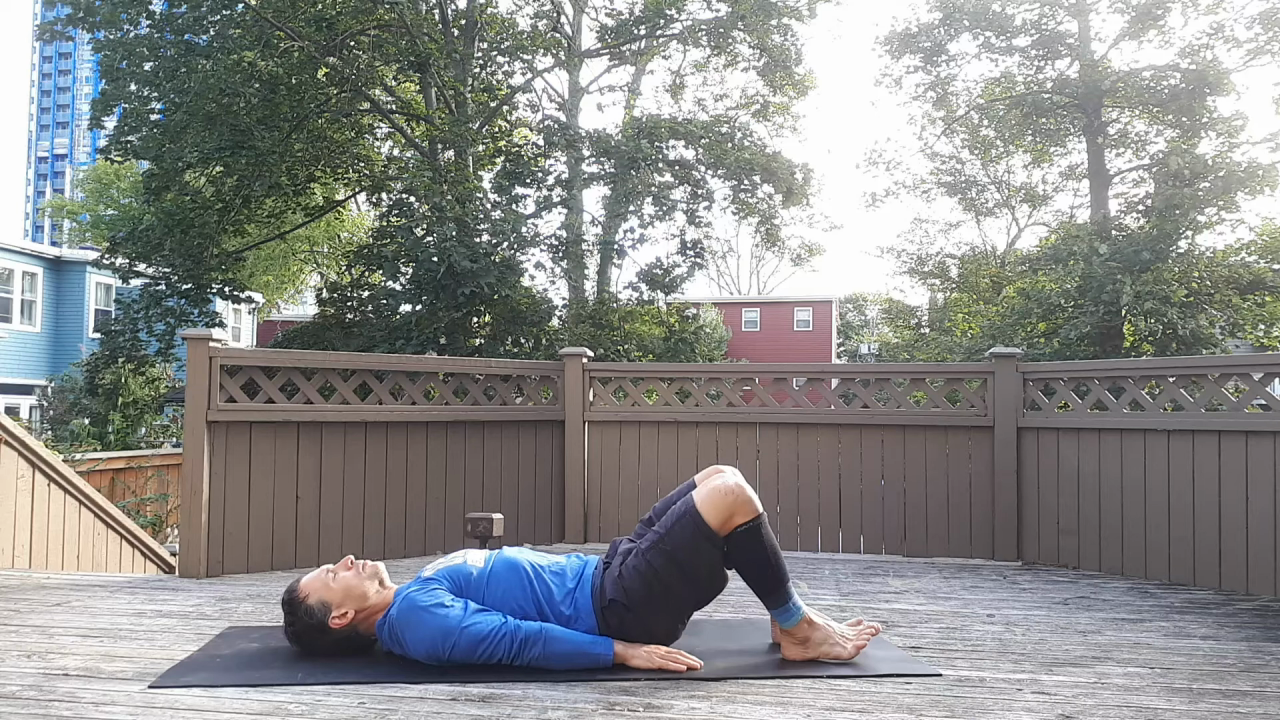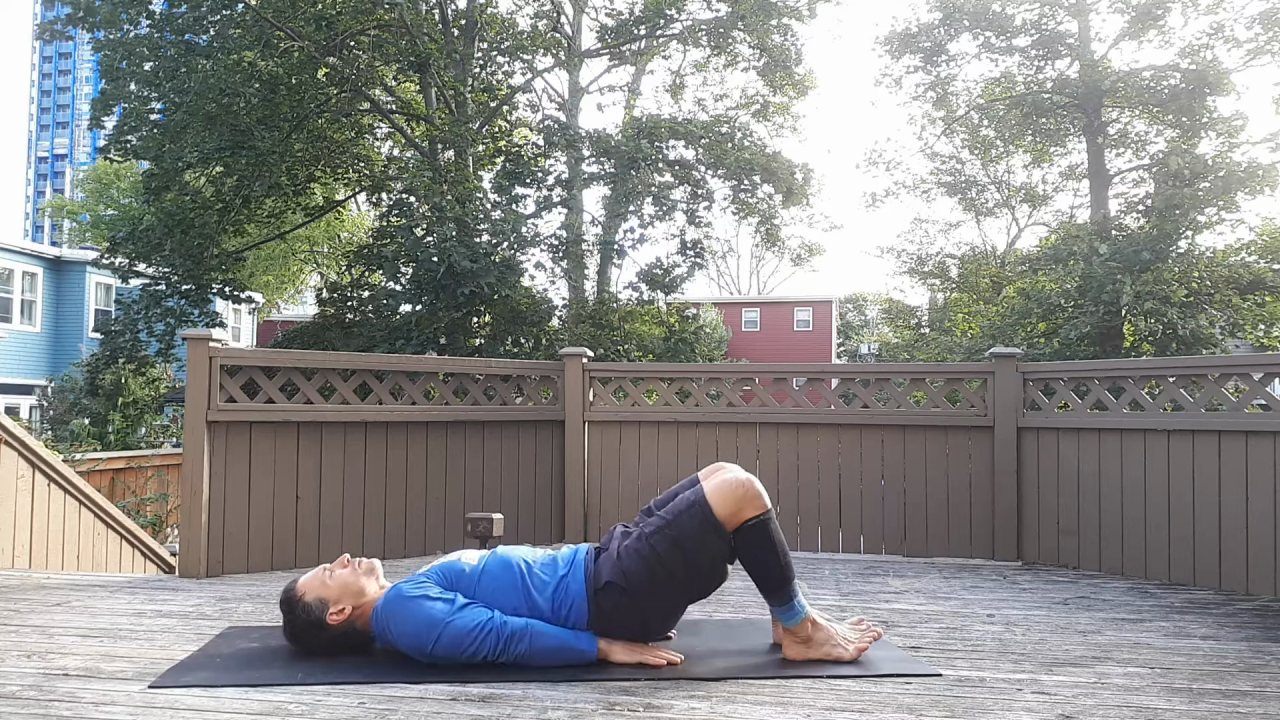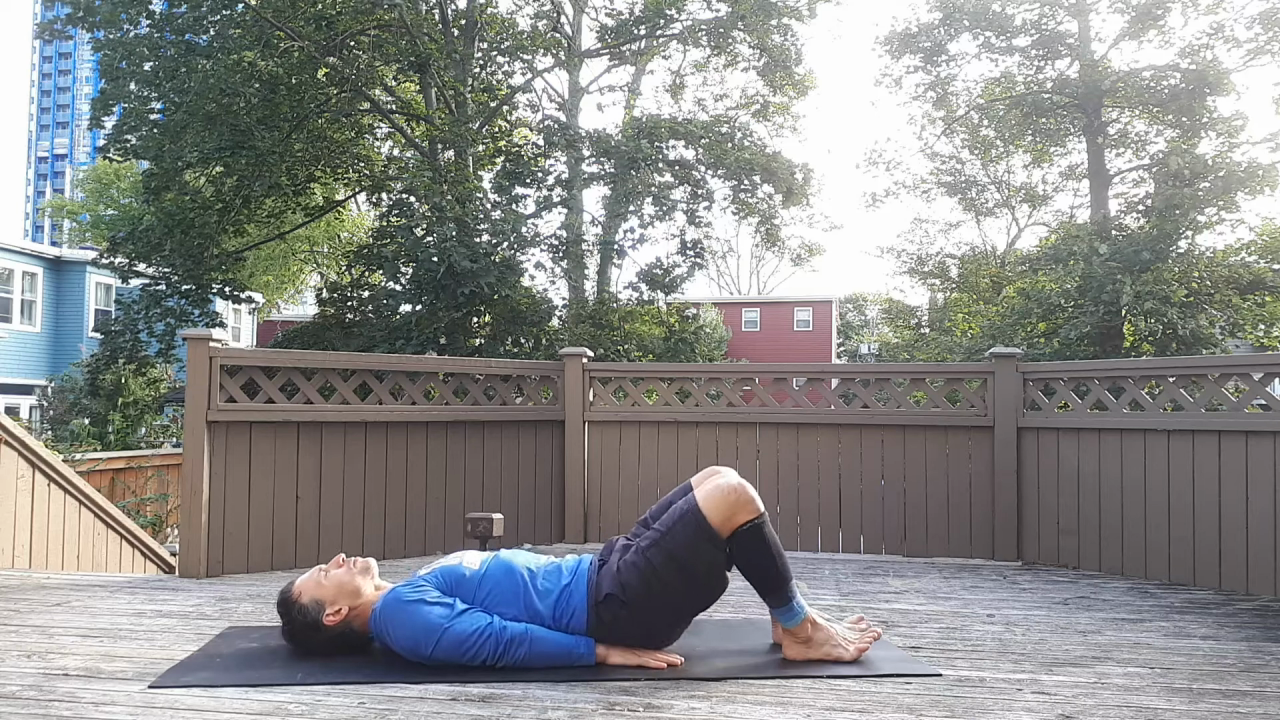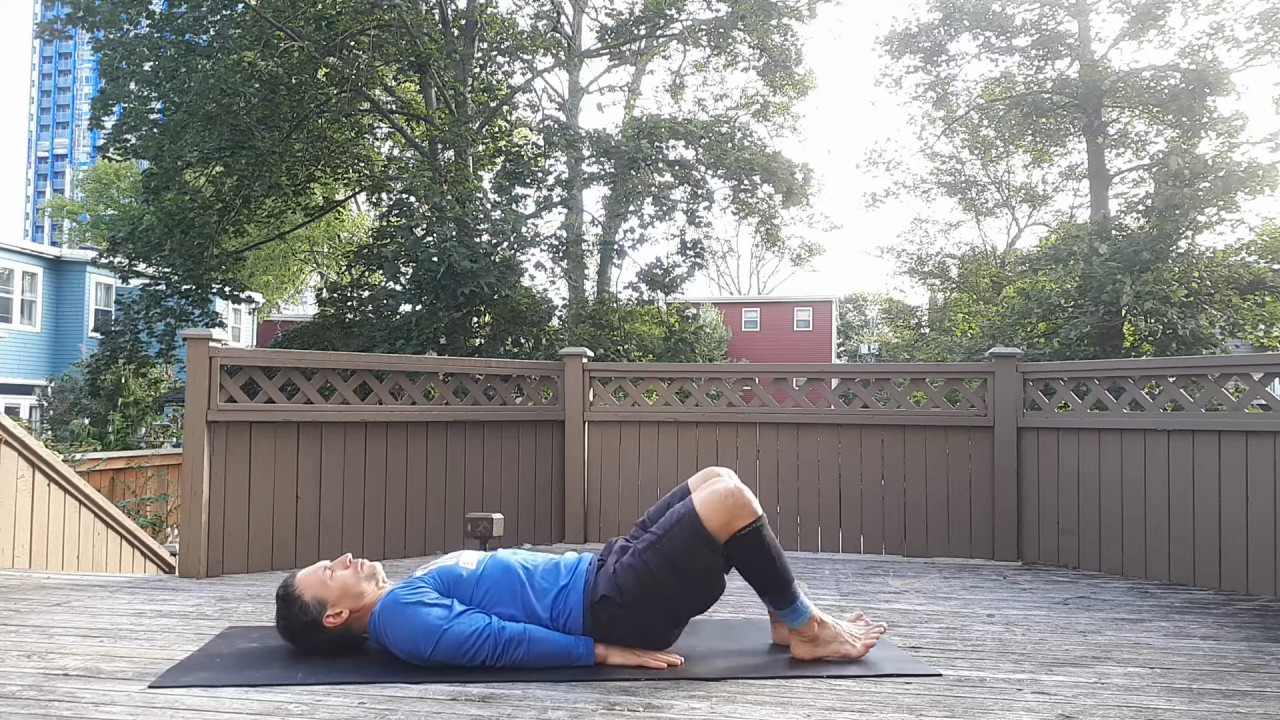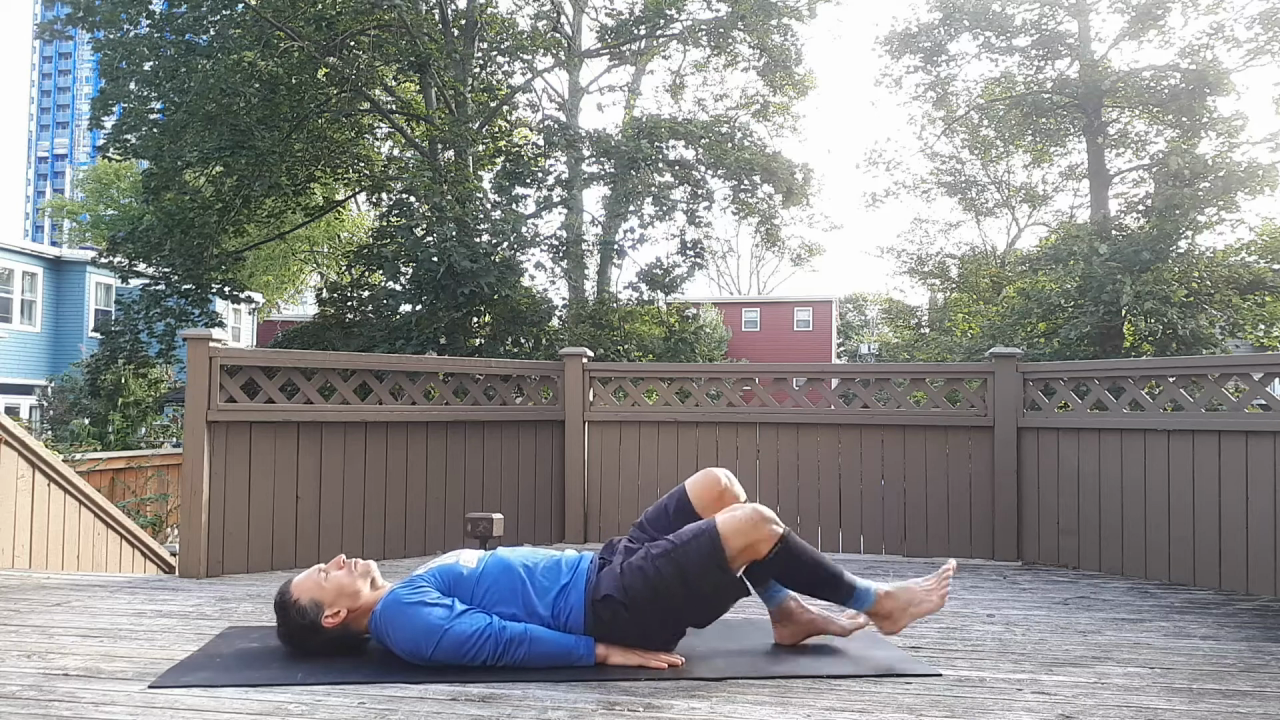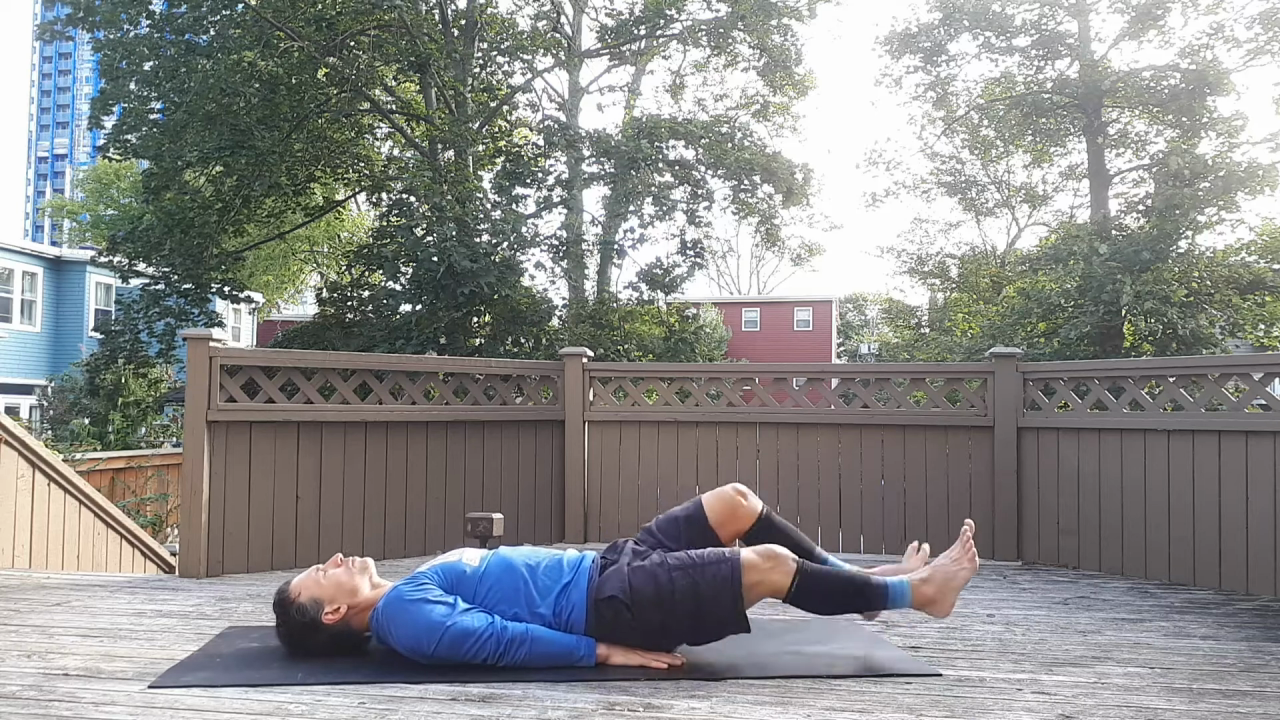
dt=0.2s
person 1, frame 1
left shoulder: (413, 597)
right shoulder: (415, 619)
right elbow: (516, 641)
right wrist: (624, 649)
left hip: (604, 571)
right hip: (619, 606)
left knee: (720, 476)
right knee: (732, 496)
left ankle: (788, 616)
right ankle: (800, 629)
person 1, frame 2
left shoulder: (406, 596)
right shoulder: (404, 615)
right elbow: (504, 638)
right wrist: (607, 648)
left hip: (598, 566)
right hip: (612, 594)
left knee: (725, 475)
right knee: (742, 491)
left ankle: (790, 617)
right ankle: (802, 631)
person 1, frame 3
left shoulder: (407, 598)
right shoulder: (403, 618)
right elbow: (505, 642)
right wrist: (605, 650)
left hip: (600, 573)
right hip: (613, 606)
left knee: (718, 478)
right knee: (734, 496)
left ankle: (793, 617)
right ankle: (801, 631)
person 1, frame 4
left shoulder: (407, 596)
right shoulder: (401, 620)
right elbow: (503, 641)
right wrist: (605, 650)
left hip: (599, 571)
right hip: (612, 607)
left knee: (716, 478)
right knee: (730, 499)
left ankle: (789, 619)
right ankle: (808, 628)
person 1, frame 5
left shoulder: (408, 594)
right shoulder: (402, 620)
right elbow: (503, 641)
right wrist: (607, 650)
left hip: (602, 567)
right hip: (611, 604)
left knee: (718, 484)
right knee: (754, 523)
left ankle: (789, 615)
right ankle: (875, 601)
person 1, frame 6
left shoulder: (408, 592)
right shoulder: (403, 616)
right elbow: (500, 637)
right wrist: (606, 650)
left hip: (608, 566)
right hip: (611, 604)
left knee: (735, 501)
right knee: (769, 563)
left ankle: (861, 580)
right ankle: (912, 593)
